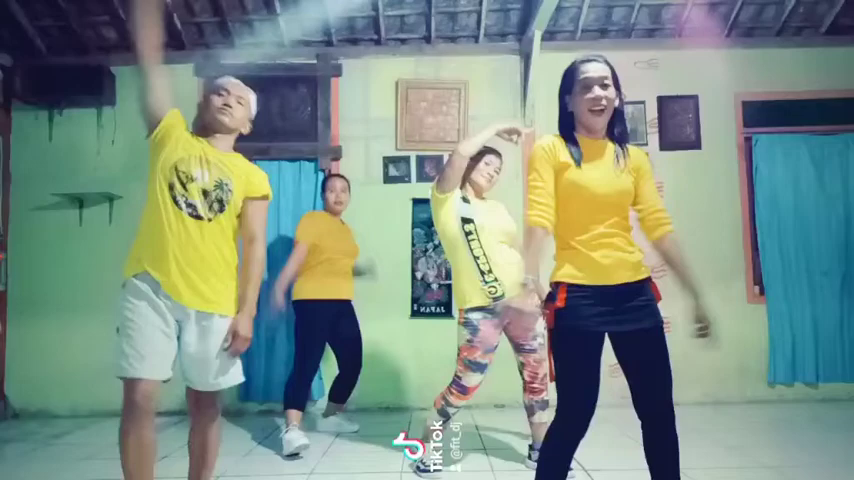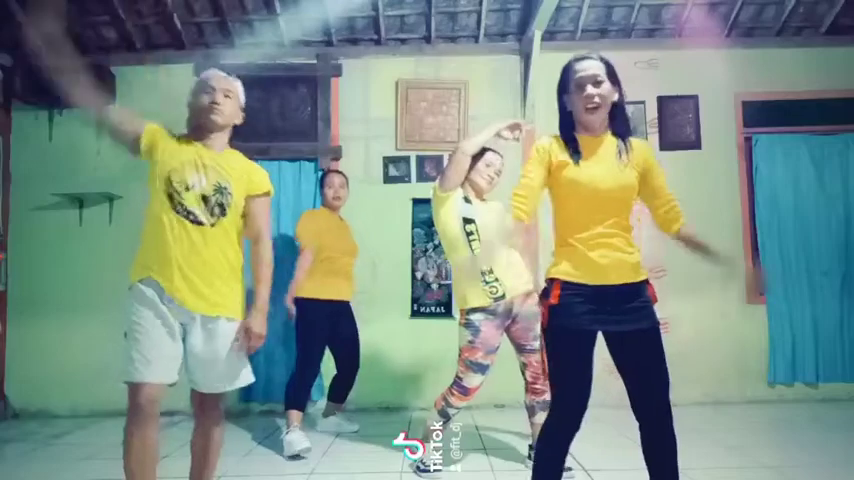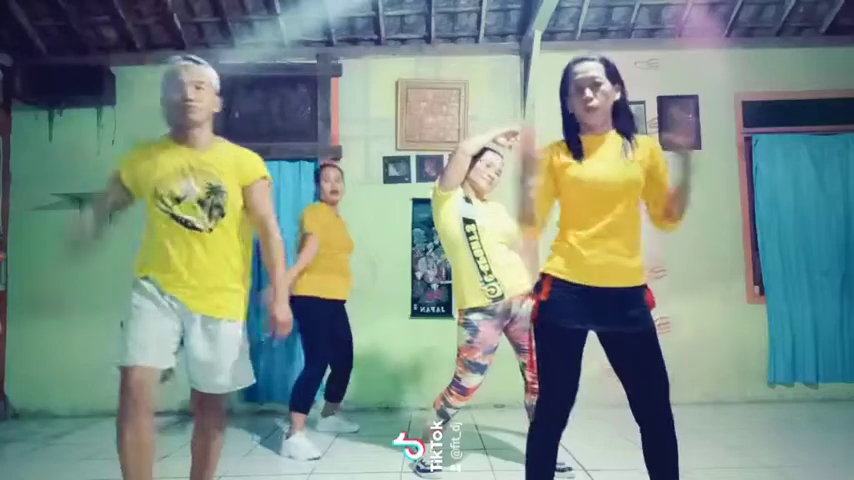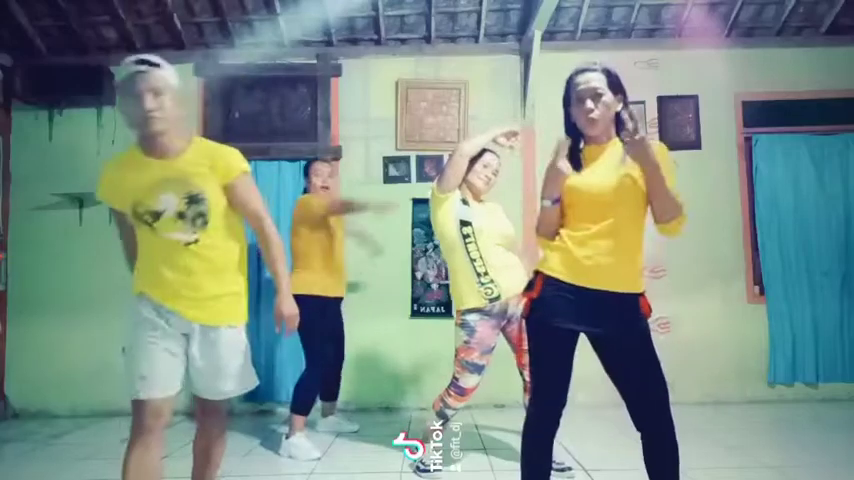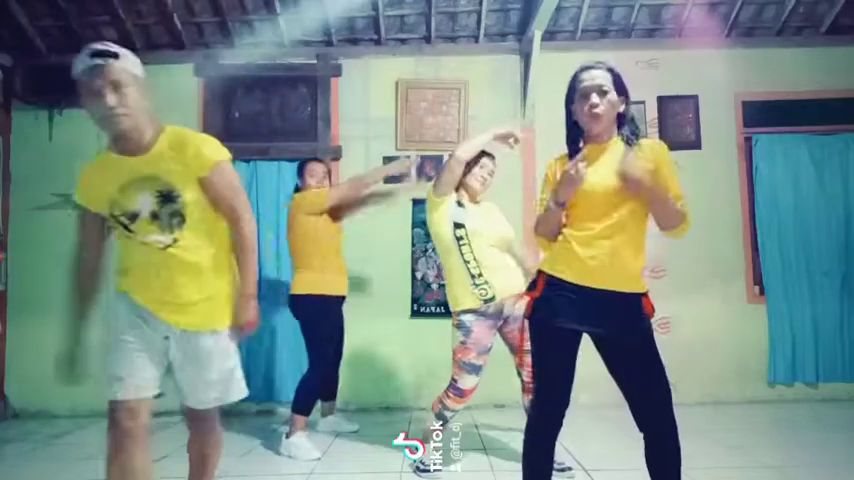
dt=0.2s
person 1, frame 1
left shoulder: (252, 177)
right shoulder: (171, 137)
left elbow: (254, 247)
right elbow: (150, 64)
left wrist: (246, 313)
left hip: (213, 302)
right hip: (151, 290)
left knee: (205, 403)
right knee: (140, 399)
person 1, frame 2
left shoulder: (252, 175)
right shoulder: (160, 145)
left elbow: (261, 247)
right elbow: (96, 106)
left wrist: (258, 309)
right wrist: (51, 45)
left hip: (219, 305)
right hip: (155, 295)
left knee: (210, 406)
right knee: (143, 402)
person 1, frame 3
left shoulder: (243, 164)
right shoulder: (142, 160)
left elbow: (267, 230)
right elbow: (100, 214)
left wrist: (280, 296)
left hip: (219, 302)
right hip: (156, 292)
left knee: (210, 405)
right knee: (135, 392)
person 1, frame 4
left shoulder: (222, 161)
right shoulder: (117, 176)
left elbow: (263, 226)
right elbow: (132, 246)
left wrist: (284, 292)
left hip: (221, 307)
right hip: (154, 310)
left knee: (211, 410)
right knee: (149, 418)
person 1, frame 5
left shoulder: (197, 149)
right shoulder: (93, 178)
left elbow: (243, 220)
right elbow: (89, 258)
left wrist: (246, 296)
right wrist: (75, 334)
left hip: (207, 309)
right hip: (136, 309)
left knee: (202, 415)
right knee: (124, 422)
person 2, frame 1
left shoulder: (633, 158)
right shoulder: (550, 149)
left elbow: (659, 229)
right elbow: (539, 219)
left wrist: (695, 296)
right wrist: (528, 286)
left hip: (635, 293)
right hip: (578, 294)
left knee: (659, 409)
right knee: (575, 413)
person 2, frame 2
left shoulder: (637, 152)
right shoulder: (550, 149)
left elbow: (669, 219)
right elbow: (520, 209)
left wrist: (723, 259)
left hip: (630, 292)
right hip: (572, 292)
left knee: (655, 407)
right knee: (568, 410)
person 2, frame 3
left shoulder: (643, 147)
right shoulder: (559, 152)
left elbow: (668, 218)
right elbow: (531, 222)
left wrist: (685, 164)
right wrist: (529, 176)
left hip: (626, 294)
right hip: (564, 292)
left knee: (655, 408)
right knee: (553, 408)
person 2, frame 4
left shoulder: (648, 151)
right shoulder: (564, 160)
left elbow: (672, 223)
right elbow: (545, 235)
left wrist: (647, 162)
right wrist: (553, 193)
left hip: (620, 299)
right hip: (557, 292)
left knee: (654, 411)
right knee: (546, 408)
person 2, frame 5
left shoulder: (650, 151)
right shoulder: (563, 163)
left elbow: (678, 223)
right elbow: (543, 233)
left wrist: (649, 190)
right wrist: (564, 192)
left hip: (624, 298)
right hip: (561, 292)
left knee: (657, 411)
right knee: (548, 408)
person 3, frame 1
left shoulder: (498, 208)
right shoulder: (447, 199)
right elbow: (461, 152)
right wrist: (498, 129)
left hip: (520, 300)
right hip: (480, 308)
left knee: (536, 373)
right knee: (466, 382)
left ankle: (539, 449)
right ankle: (425, 447)
person 3, frame 2
left shoulder: (498, 208)
right shoulder: (448, 198)
right elbow: (464, 149)
left wrist: (536, 293)
right wrist: (499, 127)
left hip: (522, 300)
right hip: (481, 309)
left knee: (538, 374)
right knee: (467, 384)
left ankle: (540, 449)
right ankle: (426, 448)
person 3, frame 3
left shoulder: (498, 210)
right shoulder: (448, 197)
right elbow: (464, 149)
right wrist: (497, 134)
left hip: (521, 300)
right hip: (479, 309)
left knee: (538, 375)
right knee: (465, 383)
right ankle: (425, 448)
person 3, frame 4
left shoulder: (495, 210)
right shoulder: (445, 199)
right elbow: (462, 151)
right wrist: (497, 133)
left hip: (517, 300)
right hip: (477, 309)
left knee: (535, 374)
right knee: (464, 384)
right ankle: (425, 448)
person 3, frame 5
left shoulder: (492, 211)
right shoulder: (442, 202)
left elbow: (517, 252)
right elbow: (459, 155)
right wrist: (495, 134)
left hip: (513, 301)
right hip: (472, 310)
left knee: (533, 372)
right knee: (463, 385)
right ankle: (424, 448)
person 4, frame 1
left shoulder: (347, 229)
right shoulder: (312, 220)
right elbow: (297, 256)
left wrist: (360, 270)
right wrist: (280, 286)
left hip: (342, 305)
right hip: (313, 302)
left knee: (352, 364)
right knee: (306, 363)
left ankle: (330, 416)
right ankle: (292, 430)
person 4, frame 2
left shoulder: (344, 225)
right shoulder: (312, 217)
right elbow: (306, 258)
right wrist: (290, 294)
left hip: (341, 303)
right hip: (313, 301)
left knee: (350, 364)
right knee: (308, 363)
left ankle: (330, 416)
right ankle: (293, 432)
person 4, frame 3
left shoulder: (338, 219)
right shoulder: (316, 211)
right elbow: (311, 245)
right wrist: (288, 278)
left hip: (335, 300)
right hip: (312, 299)
left knee: (344, 361)
right knee: (317, 362)
left ankle: (330, 416)
right ankle: (295, 435)
person 4, frame 4
left shoulder: (328, 212)
right shoulder: (306, 204)
left elbow: (341, 218)
right elbow: (340, 204)
left wrist: (362, 236)
right wrist: (369, 205)
left hip: (330, 297)
right hip: (309, 296)
left knee: (334, 359)
right knee: (318, 362)
left ankle: (329, 416)
right ankle: (294, 435)
person 4, frame 5
left shoulder: (326, 208)
right shoulder: (303, 201)
left elbow: (354, 201)
right elbow: (350, 189)
left wrist: (394, 192)
right wrist: (389, 169)
left hip: (330, 296)
right hip: (311, 296)
left knee: (332, 359)
right knee: (320, 362)
left ankle: (329, 416)
right ankle: (294, 435)
